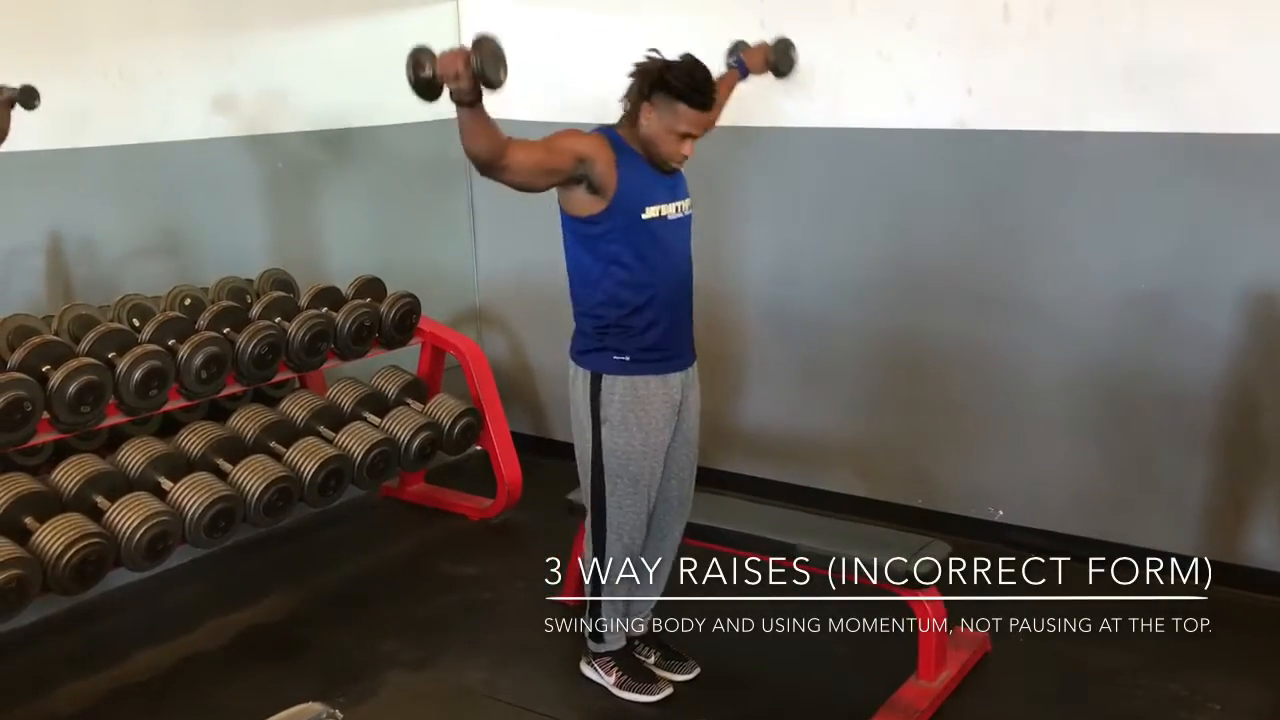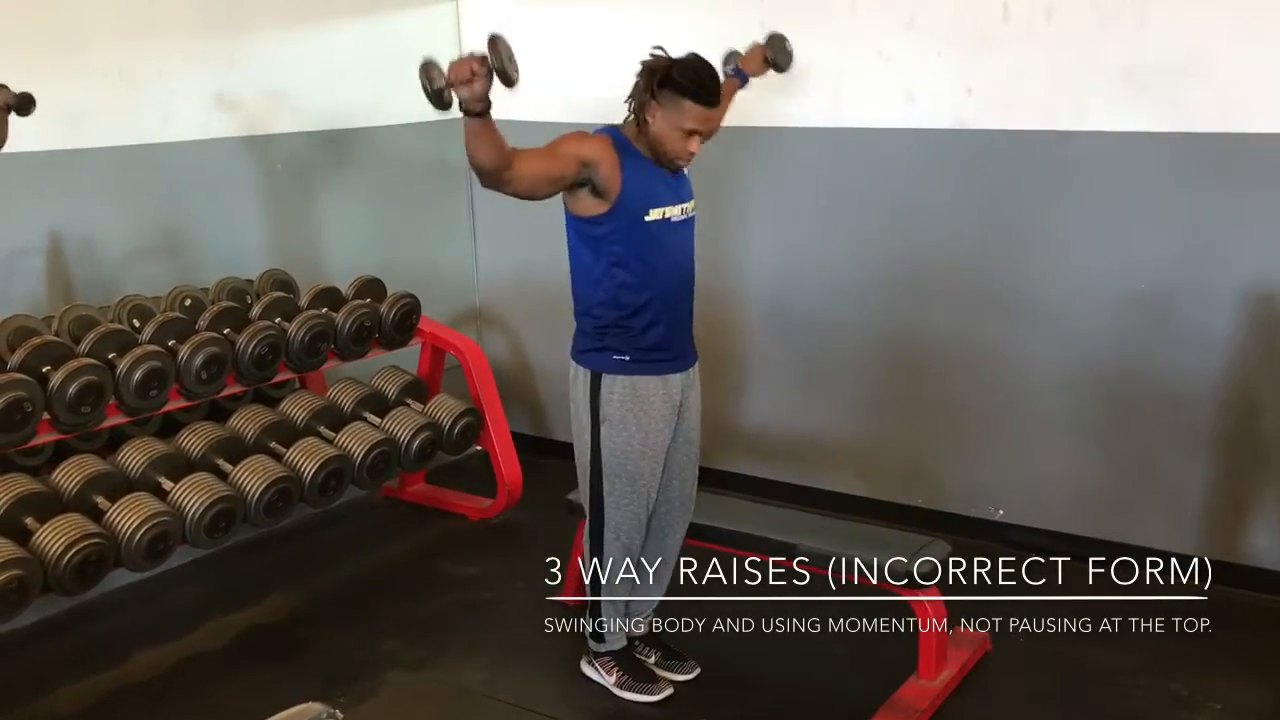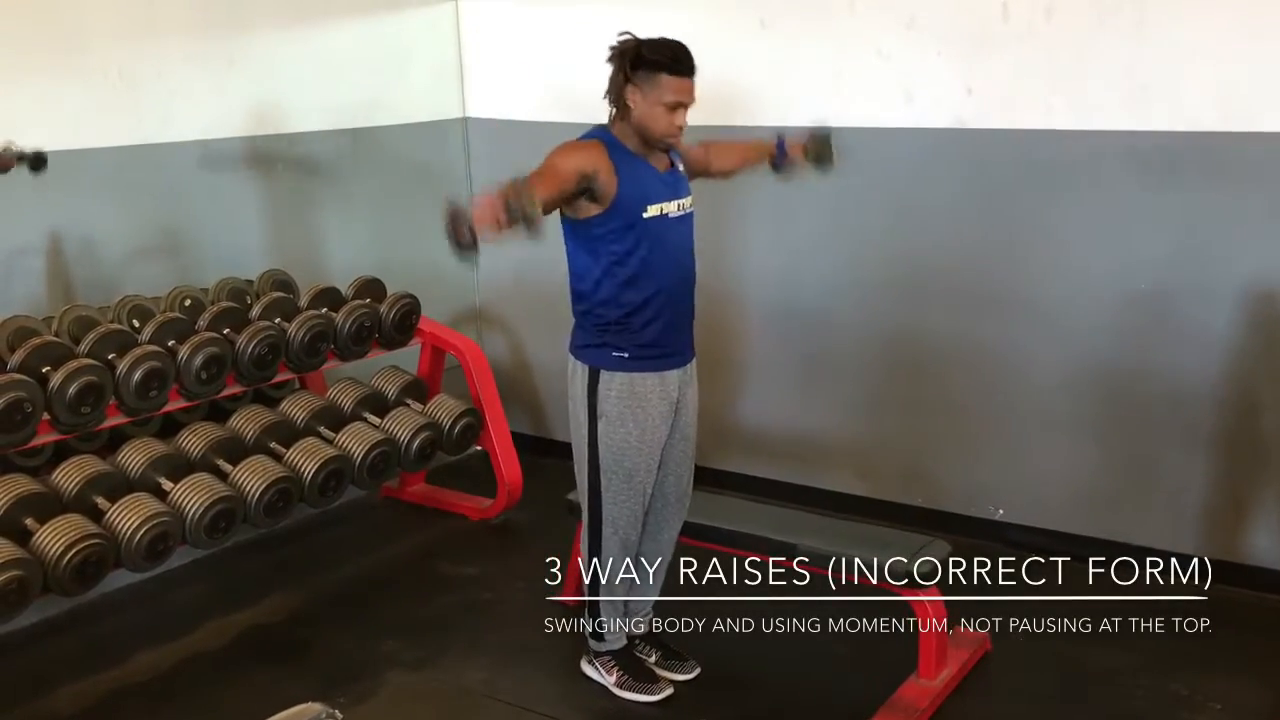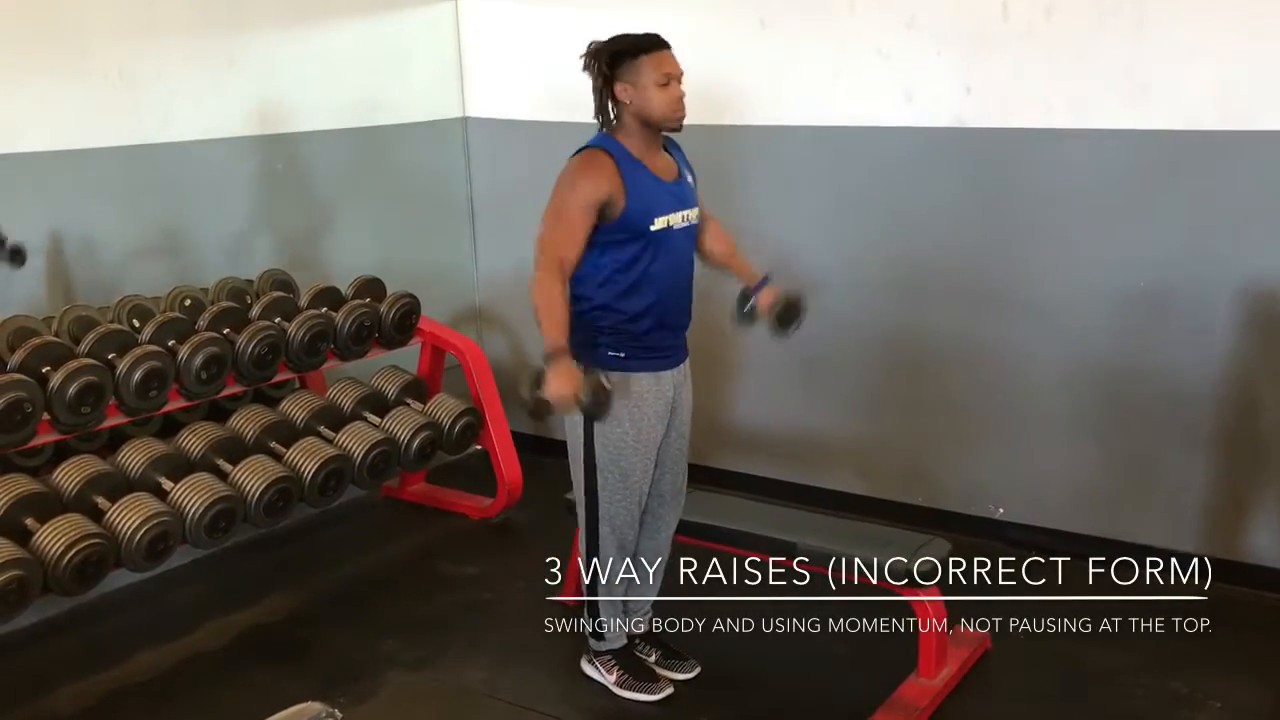
dt=0.2s
person 1, frame 1
left shoulder: (662, 157)
right shoulder: (589, 156)
left elbow: (704, 110)
right elbow: (497, 158)
left wrist: (742, 69)
right wrist: (466, 99)
left hip: (679, 369)
right hip: (617, 376)
left knee: (670, 512)
right knee: (619, 517)
left ankle: (636, 629)
right ankle: (603, 647)
person 1, frame 2
left shoulder: (667, 154)
right shoulder: (596, 156)
left elbow: (700, 110)
right elbow: (501, 171)
left wrist: (740, 75)
right wrist: (477, 107)
left hip: (681, 370)
right hip: (617, 377)
left knee: (672, 512)
right knee: (620, 518)
left ankle: (637, 627)
right ankle: (604, 647)
person 1, frame 3
left shoulder: (669, 153)
right shoulder: (591, 159)
left elbow: (717, 158)
right elbow: (532, 189)
left wrist: (777, 149)
right wrist: (500, 203)
left hip: (677, 366)
right hip: (616, 373)
left knee: (666, 509)
right knee: (618, 514)
left ankle: (637, 627)
right ankle: (604, 648)
person 1, frame 4
left shoulder: (675, 159)
right shoulder: (596, 170)
left elbow: (704, 232)
right elbow: (550, 268)
left wrist: (755, 281)
right wrist: (558, 357)
left hip: (672, 366)
right hip: (615, 373)
left knee: (662, 508)
right knee: (614, 515)
left ankle: (637, 628)
right ankle: (605, 647)
